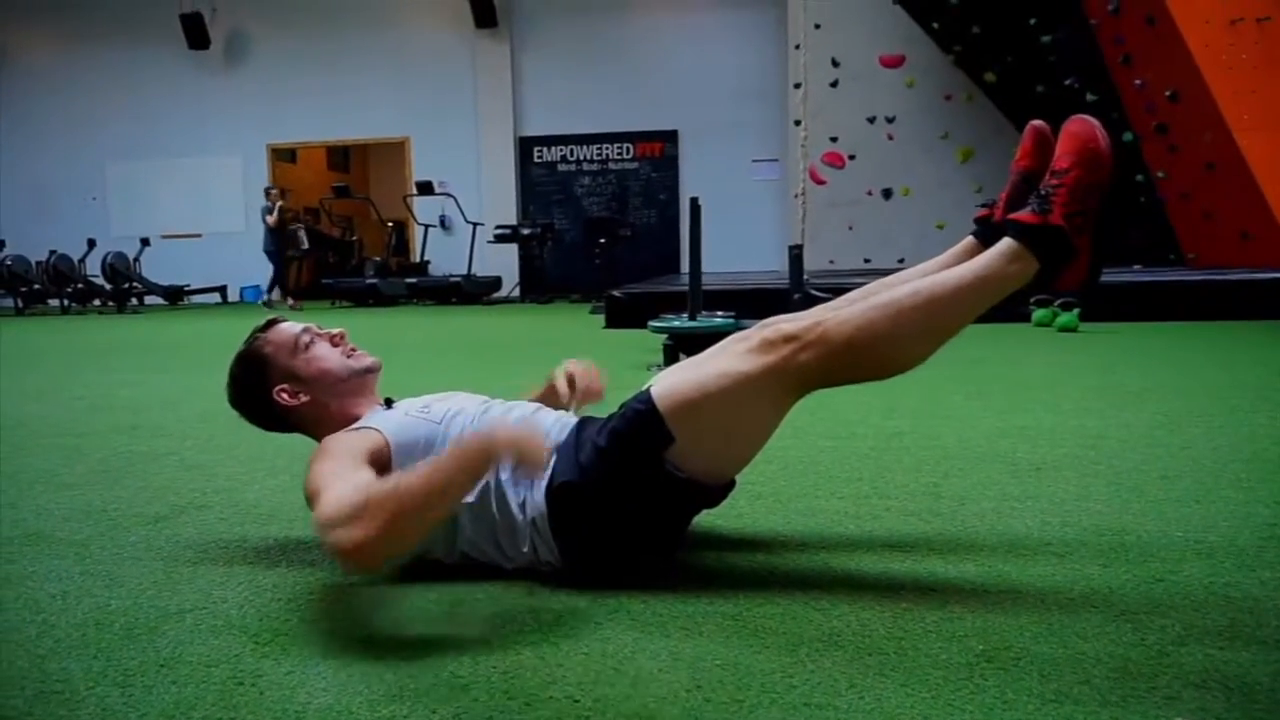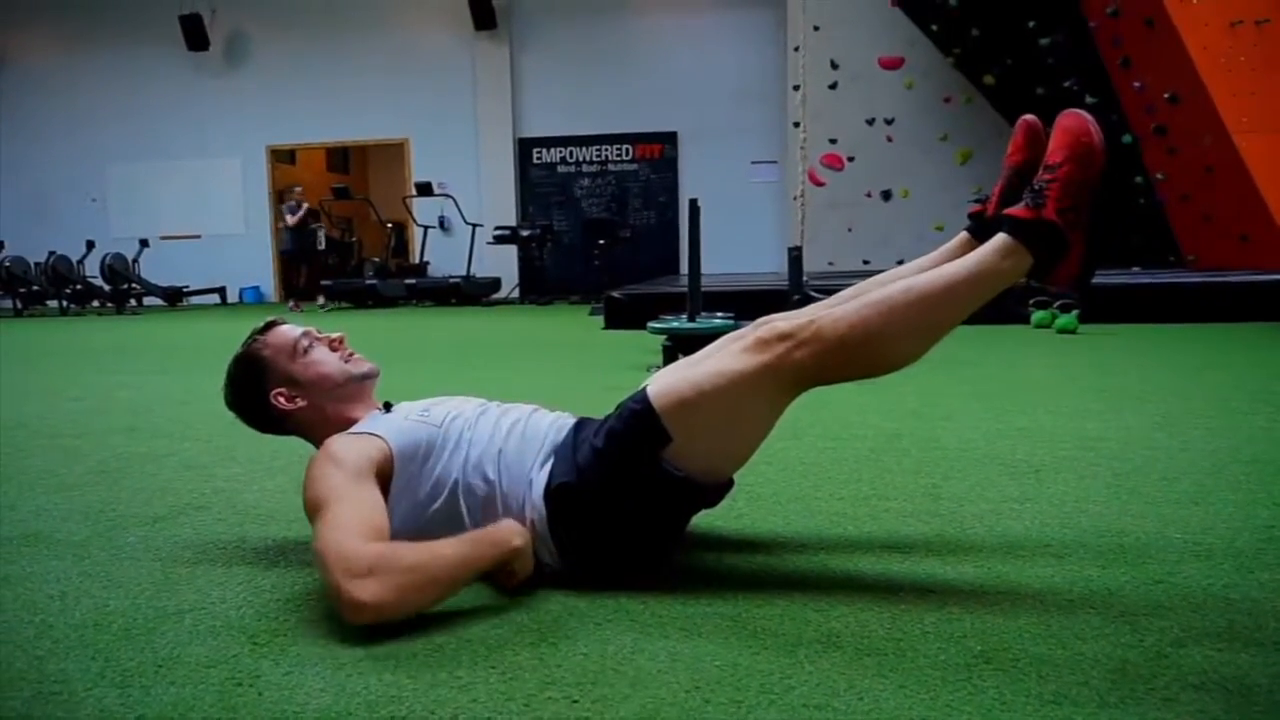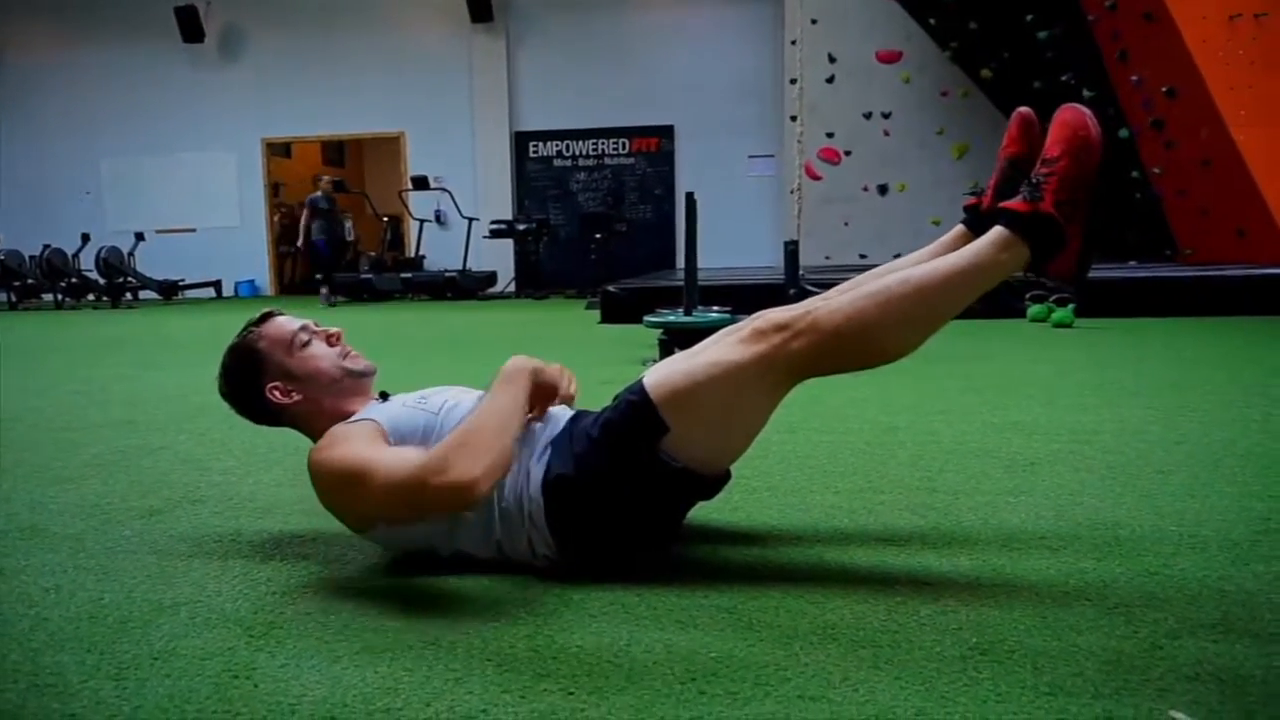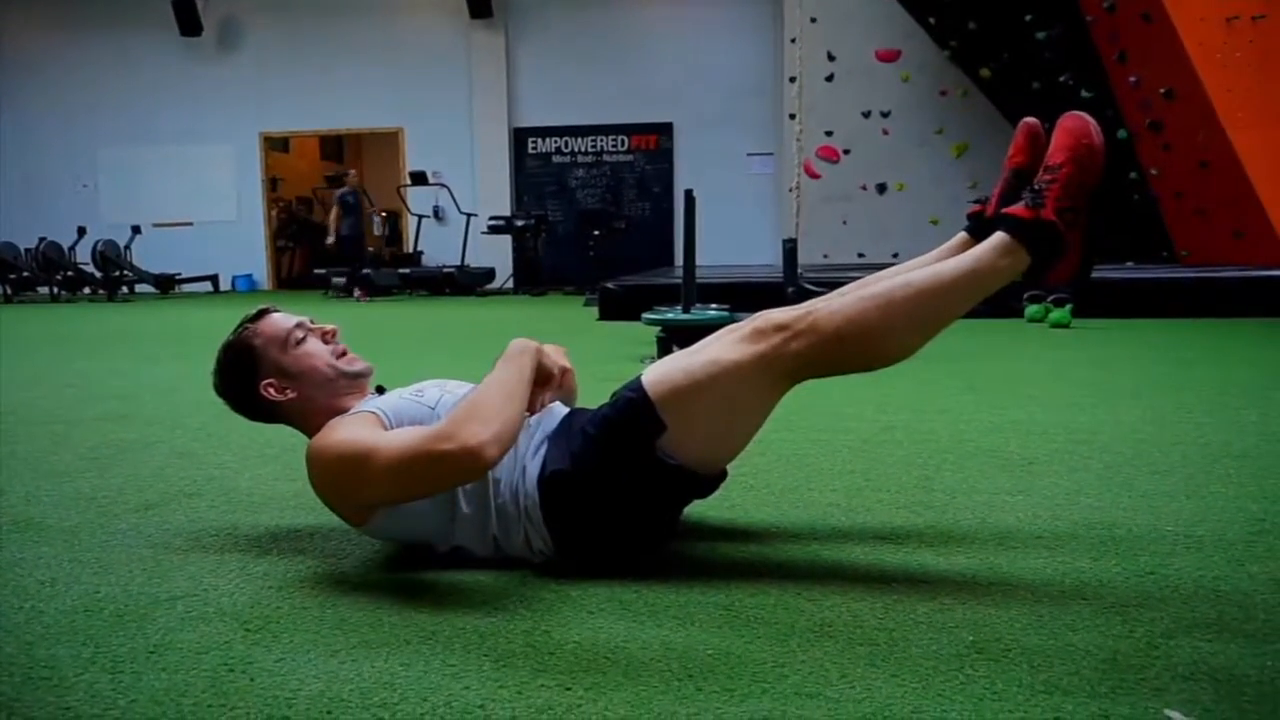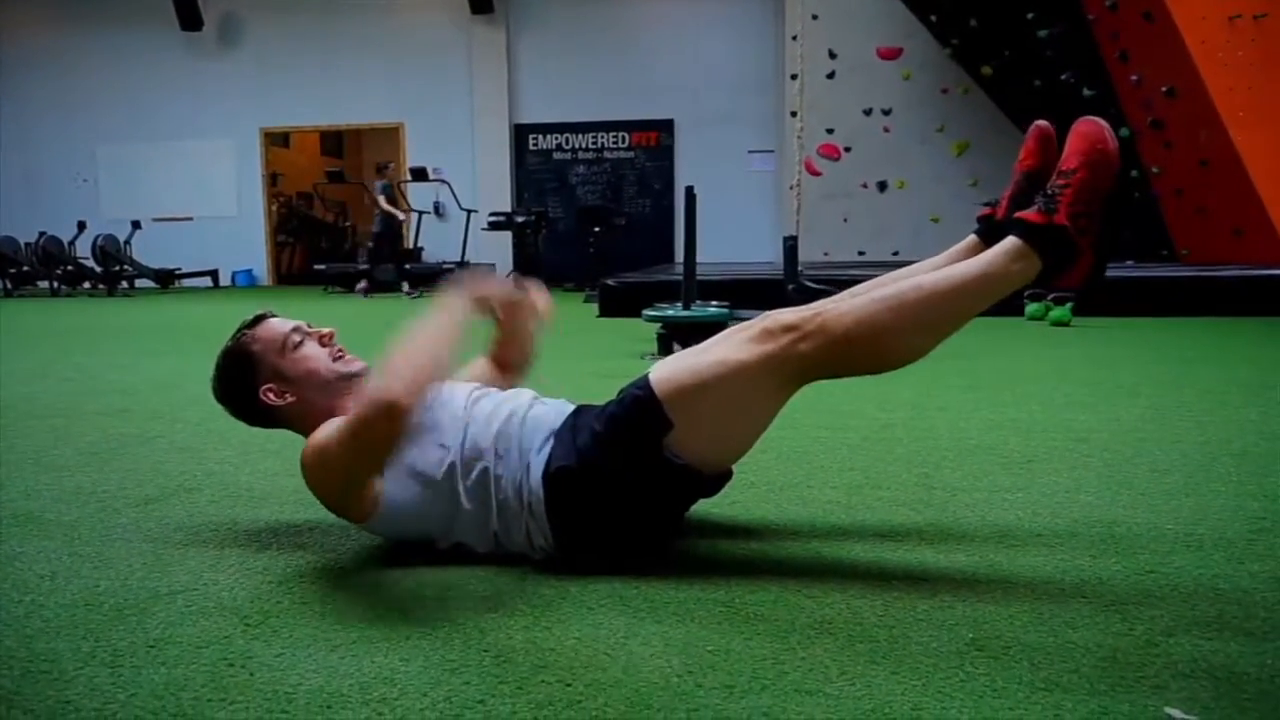
dt=0.4s
person 1, frame 1
left shoulder: (400, 421)
right shoulder: (341, 457)
right elbow: (358, 539)
left wrist: (559, 388)
right wrist: (486, 442)
left hip: (599, 467)
right hip: (592, 504)
left knee: (786, 334)
right knee: (794, 348)
left ankle: (993, 240)
right ankle: (1030, 250)
person 1, frame 2
left shoulder: (402, 427)
right shoulder: (344, 462)
right elbow: (364, 589)
right wrist: (497, 540)
left hip: (597, 466)
right hip: (592, 503)
left knee: (787, 332)
right knee: (791, 346)
left ankle: (987, 238)
right ankle: (1025, 245)
person 1, frame 3
left shoulder: (393, 415)
right shoulder: (342, 456)
right elbow: (464, 479)
left wrist: (542, 377)
right wrist: (516, 374)
left hip: (595, 459)
right hip: (589, 494)
left knee: (787, 325)
right knee: (786, 337)
left ankle: (984, 229)
right ankle: (1023, 237)
person 1, frame 4
left shoulder: (388, 411)
right shoulder: (338, 450)
right elbow: (469, 448)
left wrist: (548, 373)
right wrist: (518, 353)
left hip: (588, 457)
right hip: (582, 490)
left knee: (784, 327)
right knee: (784, 338)
left ankle: (989, 236)
right ankle: (1023, 244)
person 1, frame 5
left shoulder: (387, 421)
right shoulder: (332, 454)
left elbow: (499, 379)
right elbow: (391, 400)
left wrist: (511, 323)
right wrist: (461, 297)
left hip: (588, 454)
right hip: (587, 486)
left knee: (792, 325)
right knee: (794, 339)
left ankle: (1000, 239)
right ankle: (1035, 248)
